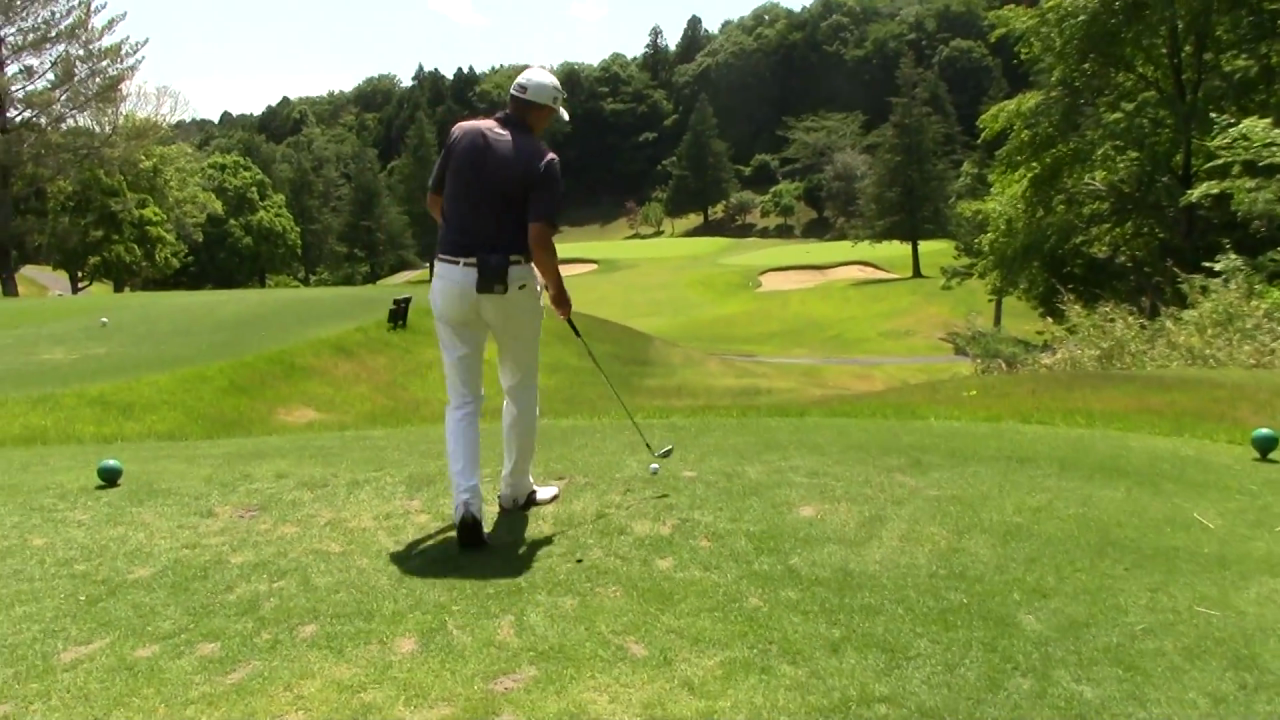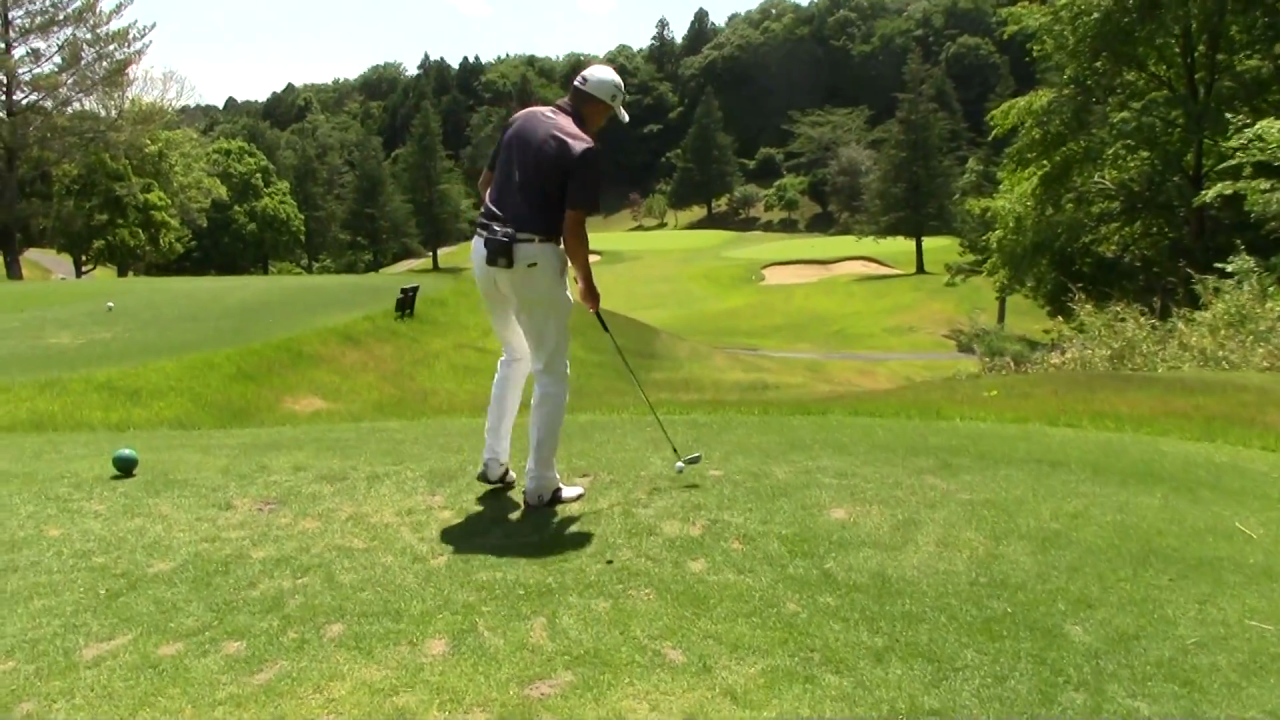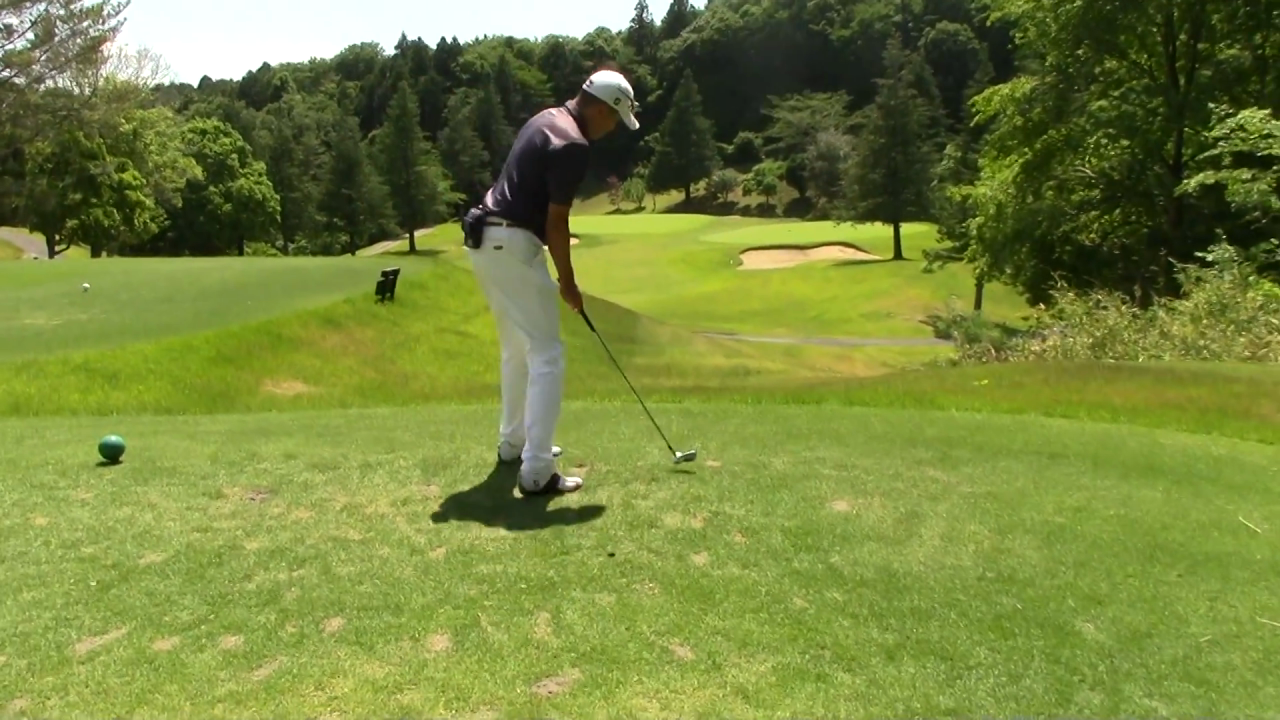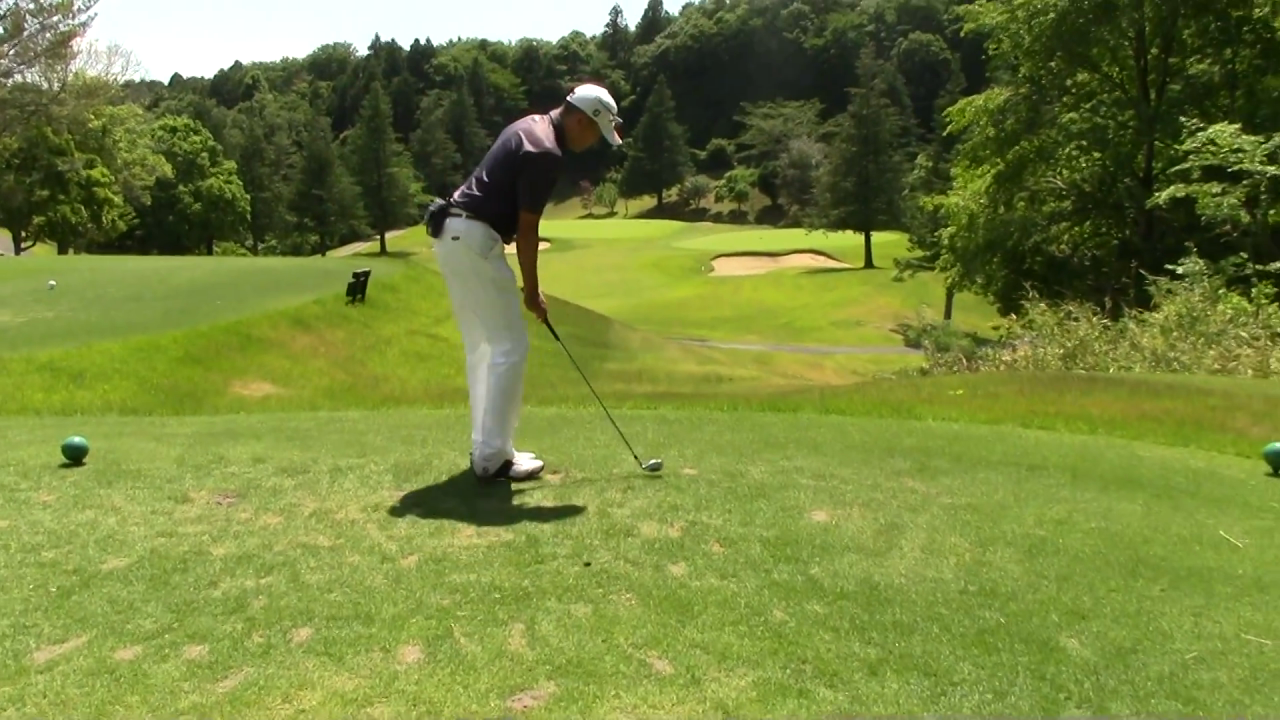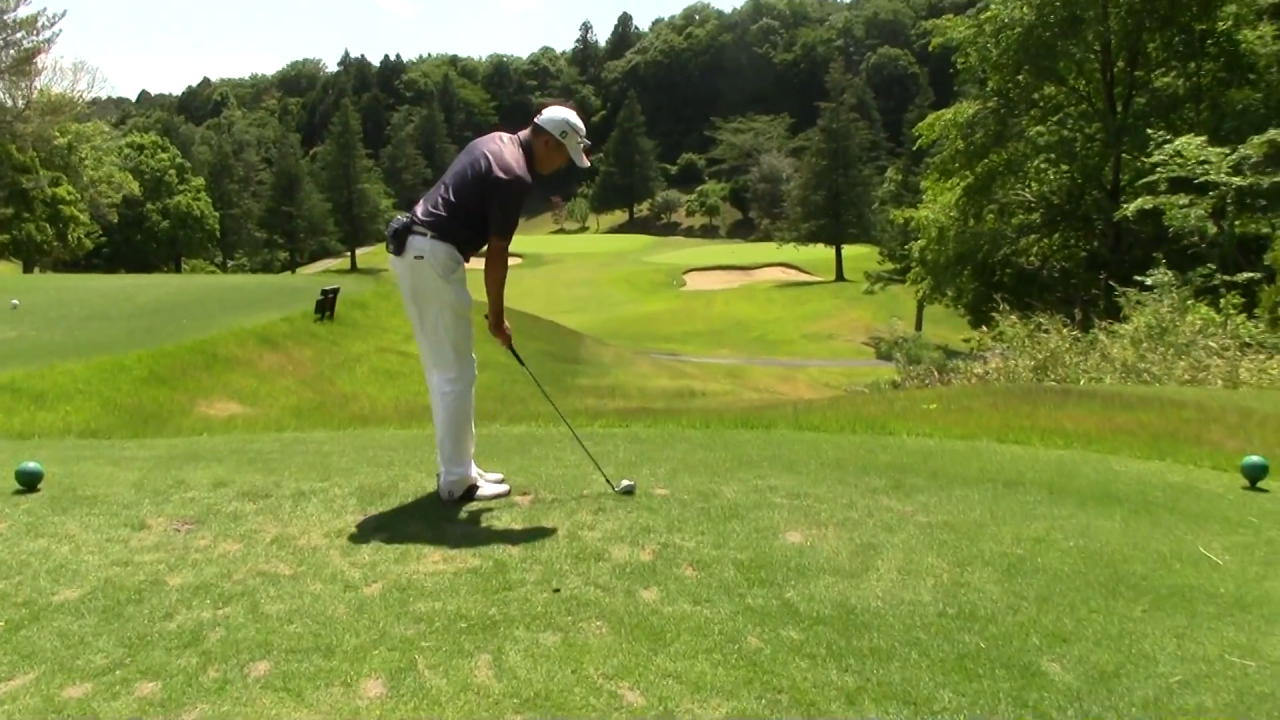
dt=0.3s
person 1, frame 1
left shoulder: (462, 133)
right shoulder: (543, 160)
left elbow: (435, 204)
right elbow: (538, 241)
right wrist: (557, 290)
left hip: (451, 277)
right hip: (510, 280)
left knee: (464, 399)
right knee: (520, 387)
left ankle: (468, 504)
right ankle: (516, 489)
person 1, frame 2
left shoulder: (522, 118)
right shoulder: (584, 149)
left elbow: (485, 183)
right elbow: (572, 227)
right wrist: (587, 283)
left hip: (486, 250)
right hip: (535, 259)
left knee: (514, 357)
right knee: (550, 372)
left ankle: (495, 461)
right ankle: (541, 485)
person 1, frame 3
left shoulder: (548, 119)
right shoulder: (573, 144)
right elbow: (555, 222)
right wrist: (567, 281)
left hip: (487, 238)
right hip: (511, 244)
left knee: (518, 346)
right knee: (547, 356)
left ankle: (514, 442)
right ankle: (537, 470)
person 1, frame 4
left shoulder: (532, 125)
right shoulder: (545, 152)
right elbow: (526, 228)
right wrist: (531, 289)
left hip: (456, 232)
right hip: (472, 238)
left knee: (482, 347)
right knee: (509, 347)
left ankle: (487, 447)
right ankle: (493, 455)
person 1, frame 5
left shoulder: (494, 141)
right shoulder: (515, 177)
right elbow: (496, 254)
right wrist: (497, 316)
left hip: (411, 247)
right hip: (432, 255)
left knee: (442, 369)
right knee: (456, 372)
left ankle: (458, 466)
right ankle: (457, 480)
